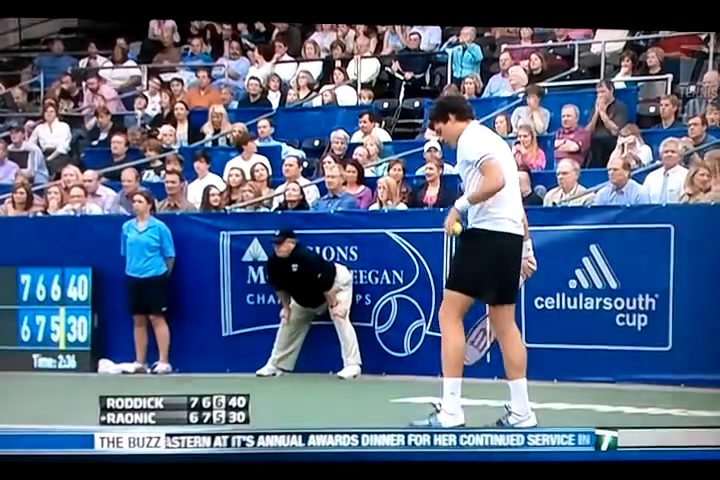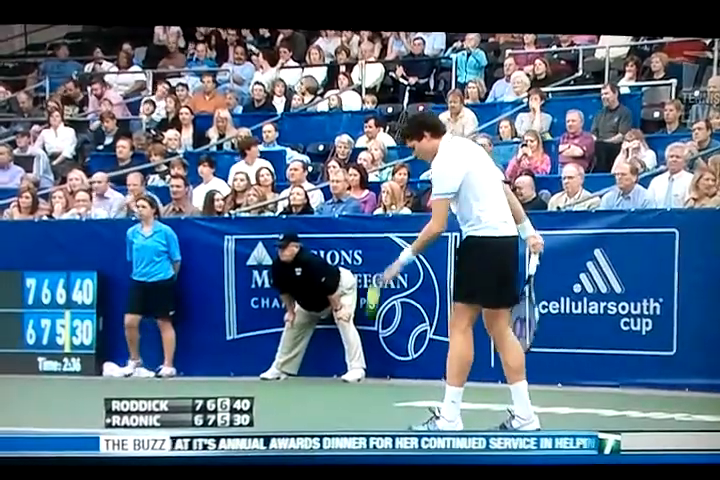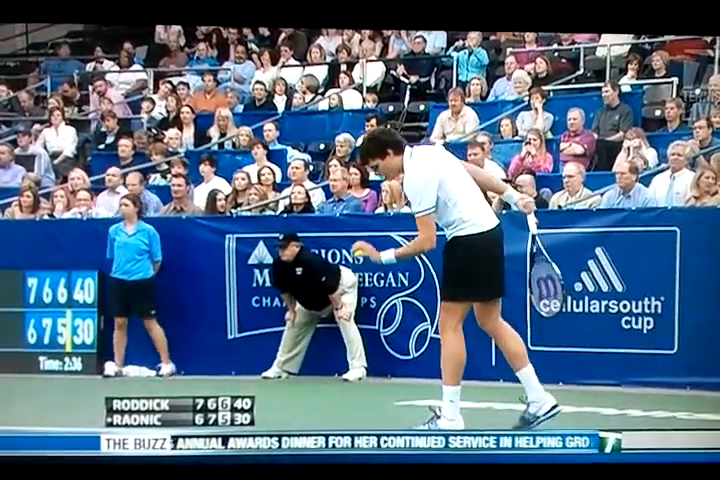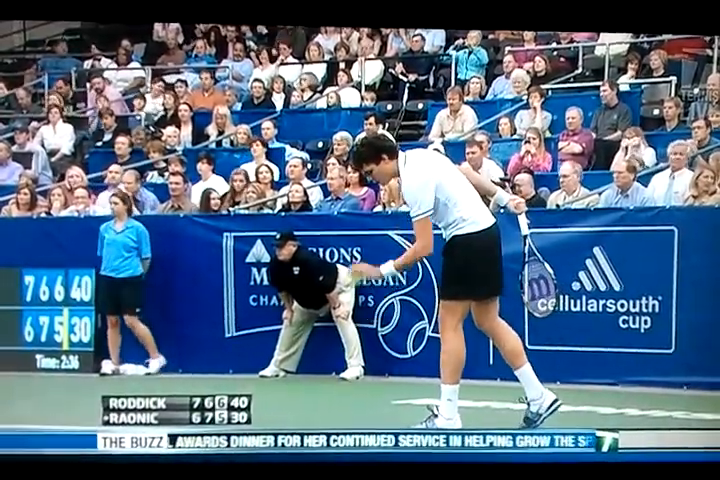
dt=0.5s
person 1, frame 1
left shoulder: (471, 138)
right shoulder: (492, 139)
left elbow: (495, 181)
right elbow: (512, 198)
left wrist: (460, 205)
right wrist: (525, 248)
left hip: (486, 235)
right hip: (510, 236)
left knee: (450, 315)
right knee: (504, 325)
left ankle: (451, 411)
right ankle: (521, 413)
person 1, frame 2
left shoulder: (445, 161)
right shoulder: (467, 147)
left elbow: (437, 224)
right elbow: (504, 190)
left wrist: (406, 257)
right wrist: (527, 230)
left hip: (483, 242)
right hip: (505, 238)
left knee: (460, 326)
right knee: (500, 328)
left ankle: (449, 417)
right ankle: (523, 415)
person 1, frame 3
left shoulder: (415, 176)
right shoulder: (427, 152)
left elbow: (427, 241)
right elbow: (476, 172)
left wrist: (384, 256)
right wrist: (513, 195)
left hip: (469, 240)
right hip: (488, 233)
left knee: (449, 325)
right knee: (491, 321)
left ankle: (449, 418)
right ankle: (538, 399)
person 1, frame 4
left shoulder: (414, 182)
right shoulder: (420, 156)
left elbow: (424, 247)
right elbow: (466, 172)
left wrist: (382, 271)
right wrist: (502, 197)
left hip: (468, 239)
right hip: (484, 232)
left knee: (450, 324)
right knee: (488, 321)
left ankle: (447, 417)
right ankle: (538, 397)
person 2, frame 1
left shoulder: (159, 227)
right shoulder: (126, 227)
left elbow: (169, 255)
right elbow: (125, 253)
left wrist: (163, 273)
right wrist: (134, 268)
left hip: (154, 279)
right hip: (133, 279)
left knee: (157, 319)
right knee: (138, 321)
left ankle: (164, 362)
right ankle: (140, 362)
person 2, frame 2
left shoulder: (166, 231)
right shoulder: (131, 233)
left elbow: (176, 258)
right elbow: (131, 259)
left wrist: (168, 274)
right wrist: (140, 272)
left hip: (162, 283)
right hip: (139, 282)
left knee: (164, 324)
right knee: (129, 322)
left ankle: (168, 366)
right ankle: (134, 360)
person 2, frame 3
left shoulder: (148, 231)
right shoulder: (114, 230)
left elbow: (156, 259)
right elbow: (111, 256)
right wrist: (121, 270)
left hip: (142, 282)
right hip: (119, 281)
left knee: (150, 323)
right knee: (119, 323)
left ankle: (167, 363)
right ankle: (118, 365)
person 2, frame 4
left shoulder: (138, 228)
right shoulder: (104, 228)
left elbow: (146, 257)
right elbow: (102, 254)
left wrist: (137, 273)
right wrist: (110, 268)
left hip: (130, 279)
right hip: (108, 279)
left knee: (132, 321)
right knee: (112, 322)
left ankle: (156, 357)
right ankle: (114, 363)
person 3, frame 1
left shoulder: (306, 258)
right shoulder: (273, 262)
left elbow: (325, 284)
right elbow: (280, 286)
left wrist: (333, 305)
right wrist: (286, 307)
right hip: (306, 297)
left knee: (340, 319)
right knee: (289, 322)
left ankle: (352, 365)
right ankle: (276, 364)
person 3, frame 2
left shoulder: (310, 261)
right shoulder: (278, 266)
left elbow: (329, 287)
right elbow: (284, 290)
left wrist: (338, 308)
right wrist: (290, 311)
right hip: (310, 301)
left knee: (344, 323)
right knee: (293, 326)
left ankle: (356, 369)
right ankle: (280, 368)
person 3, frame 3
left shoulder: (310, 261)
right shoulder: (278, 265)
left elbow: (329, 287)
right elbow: (285, 289)
left wrist: (338, 307)
right wrist: (291, 310)
right hip: (310, 300)
left knee: (345, 321)
right knee: (294, 325)
left ankle: (358, 367)
right ankle: (281, 367)
person 3, frame 4
left shoulder: (307, 259)
right shoulder: (275, 265)
left elbow: (326, 286)
right elbow: (283, 288)
left wrist: (336, 306)
right wrist: (289, 308)
right hip: (308, 299)
left knee: (343, 320)
right knee: (291, 324)
left ankle: (355, 366)
right ankle: (278, 366)
